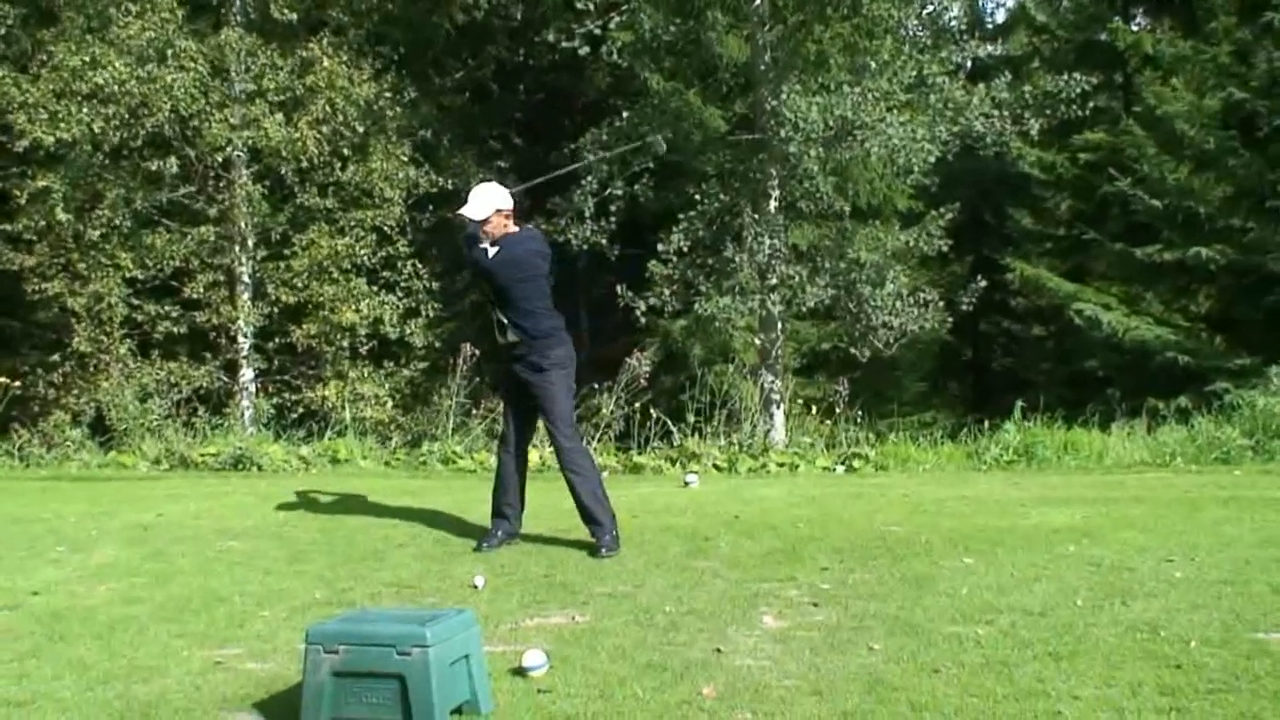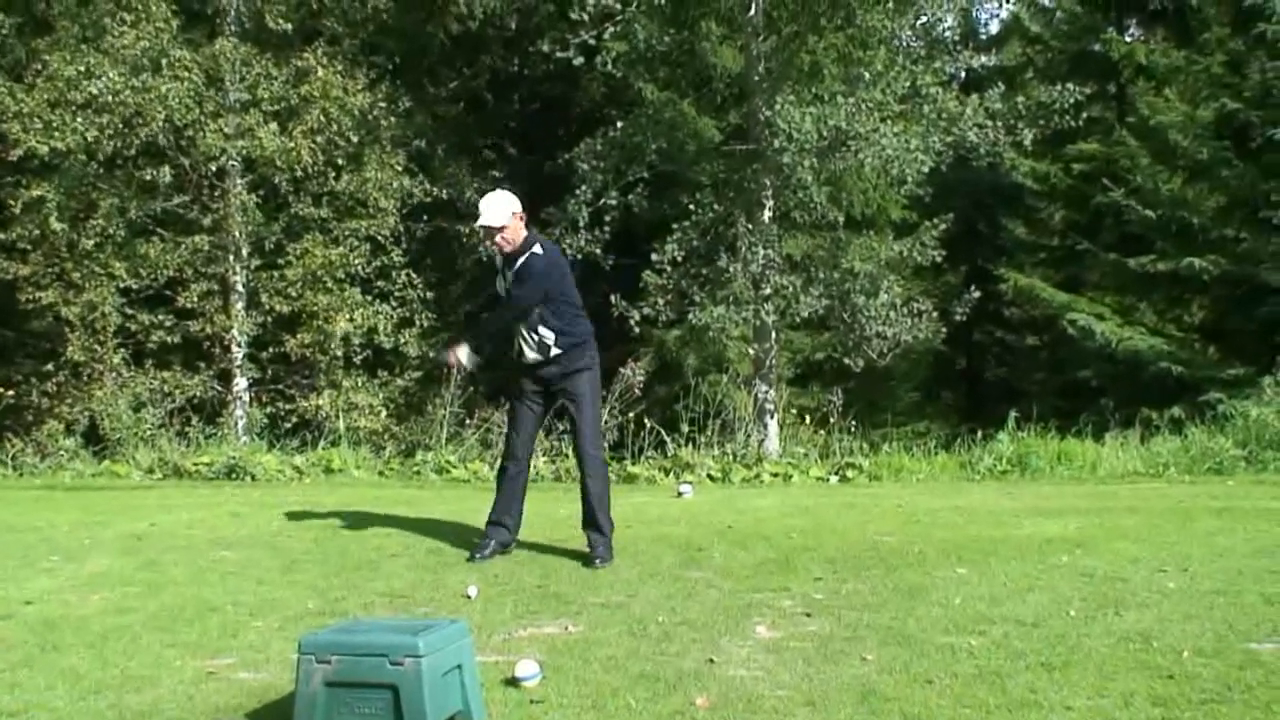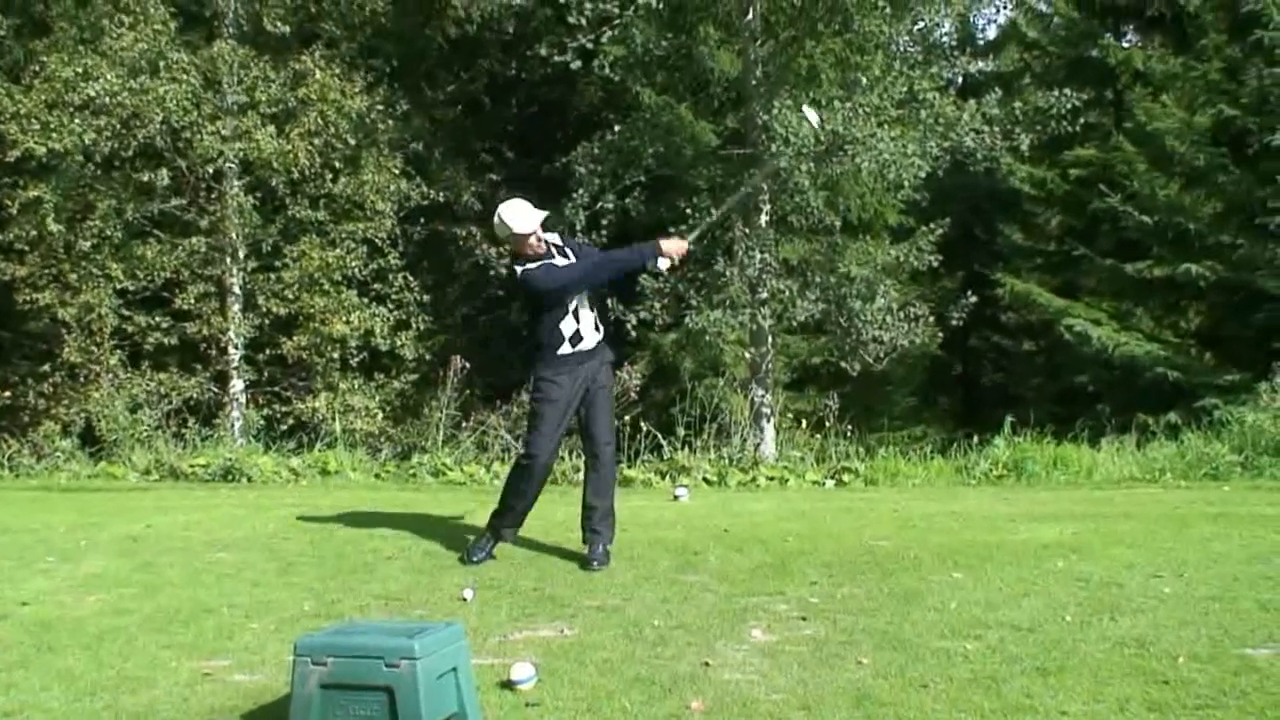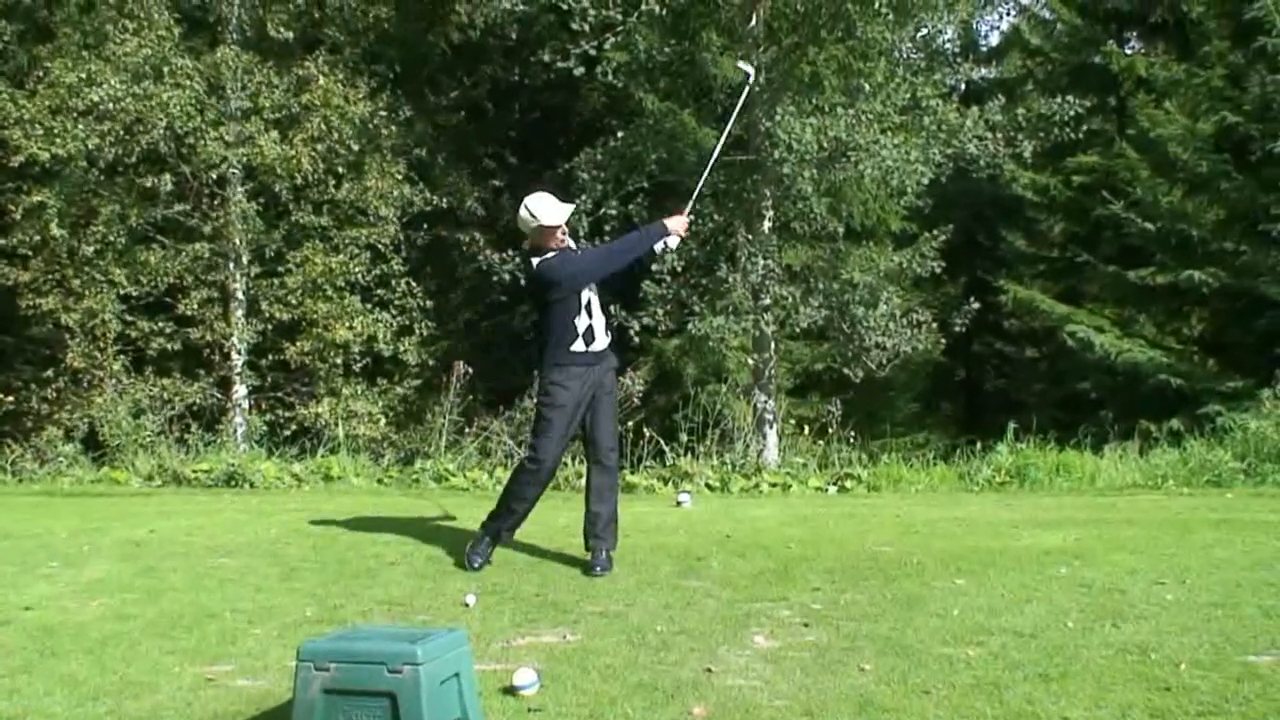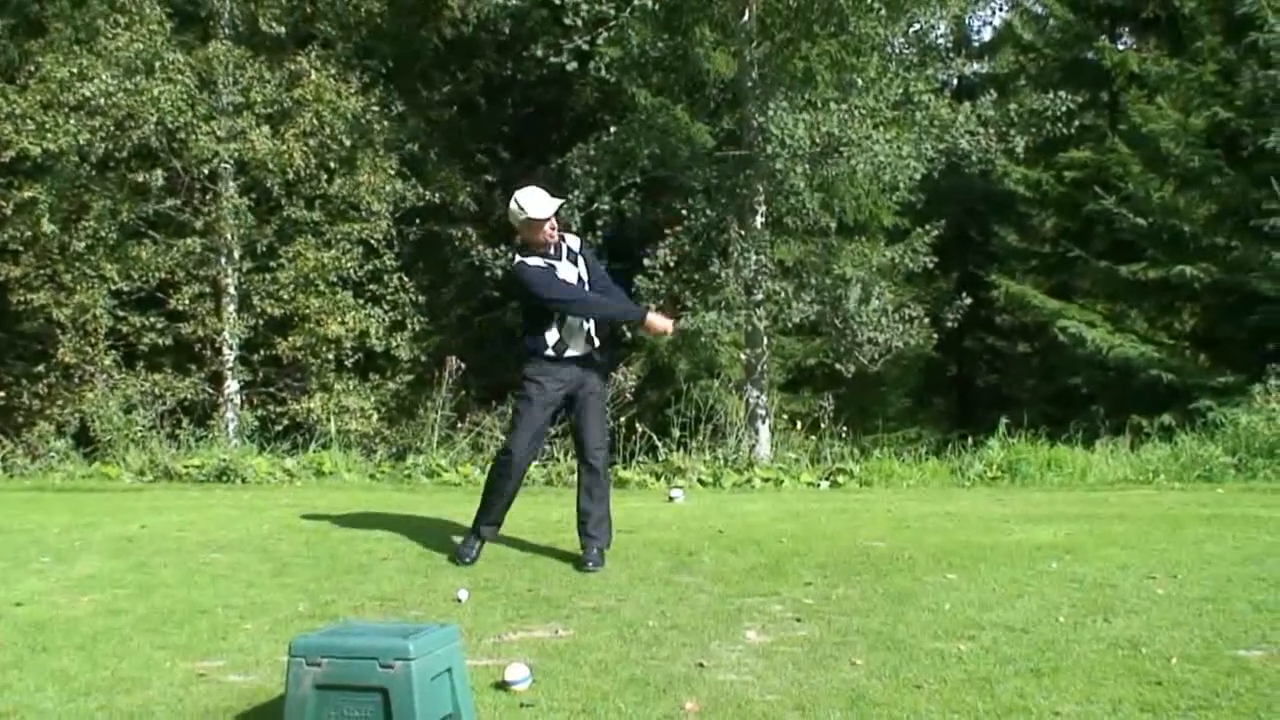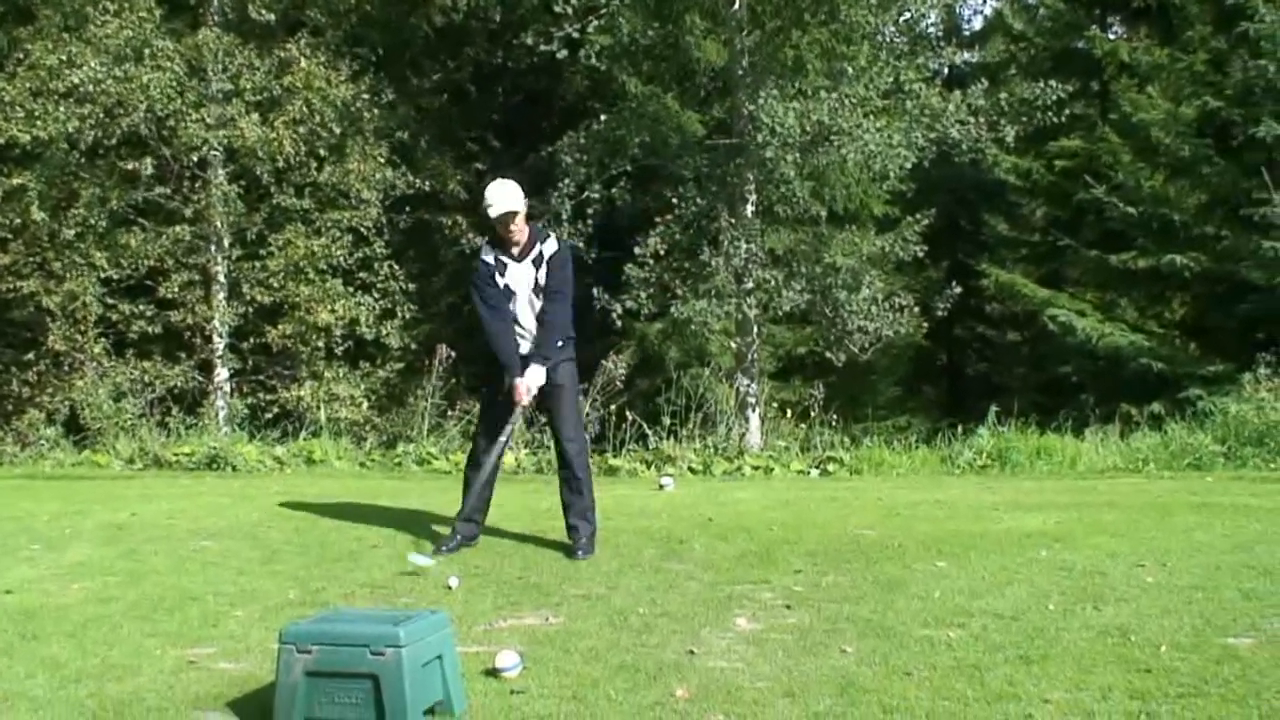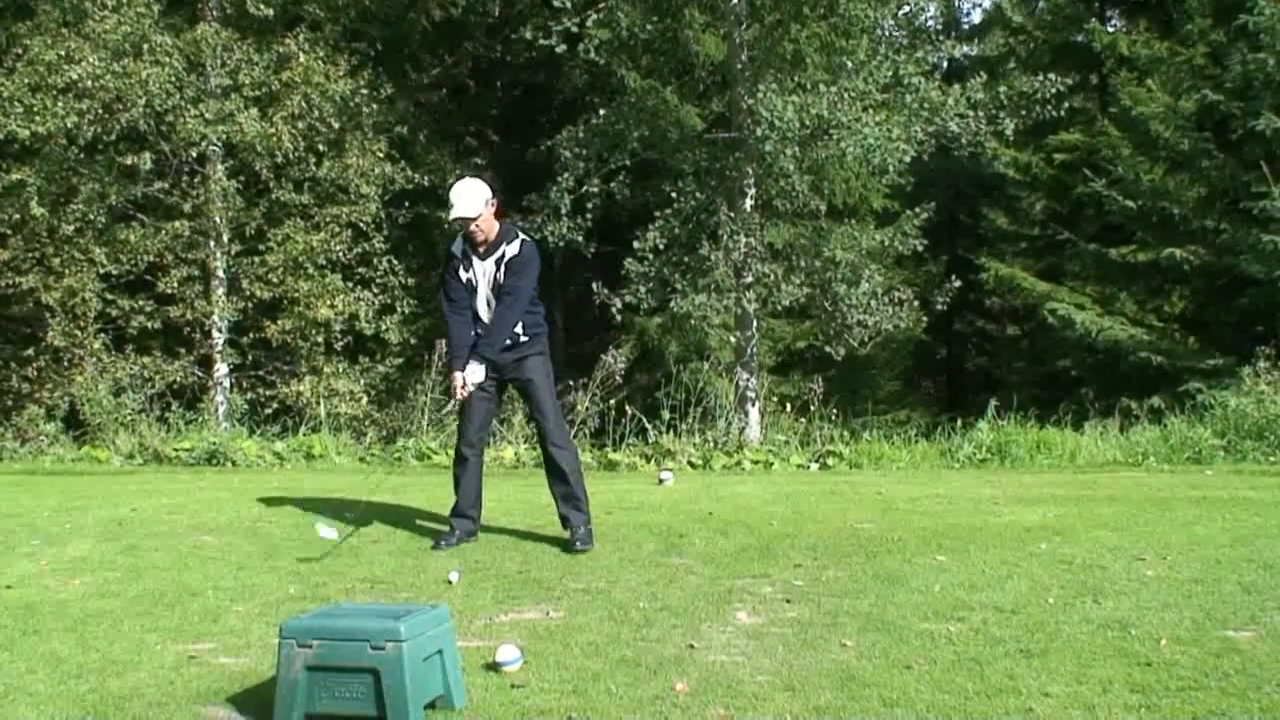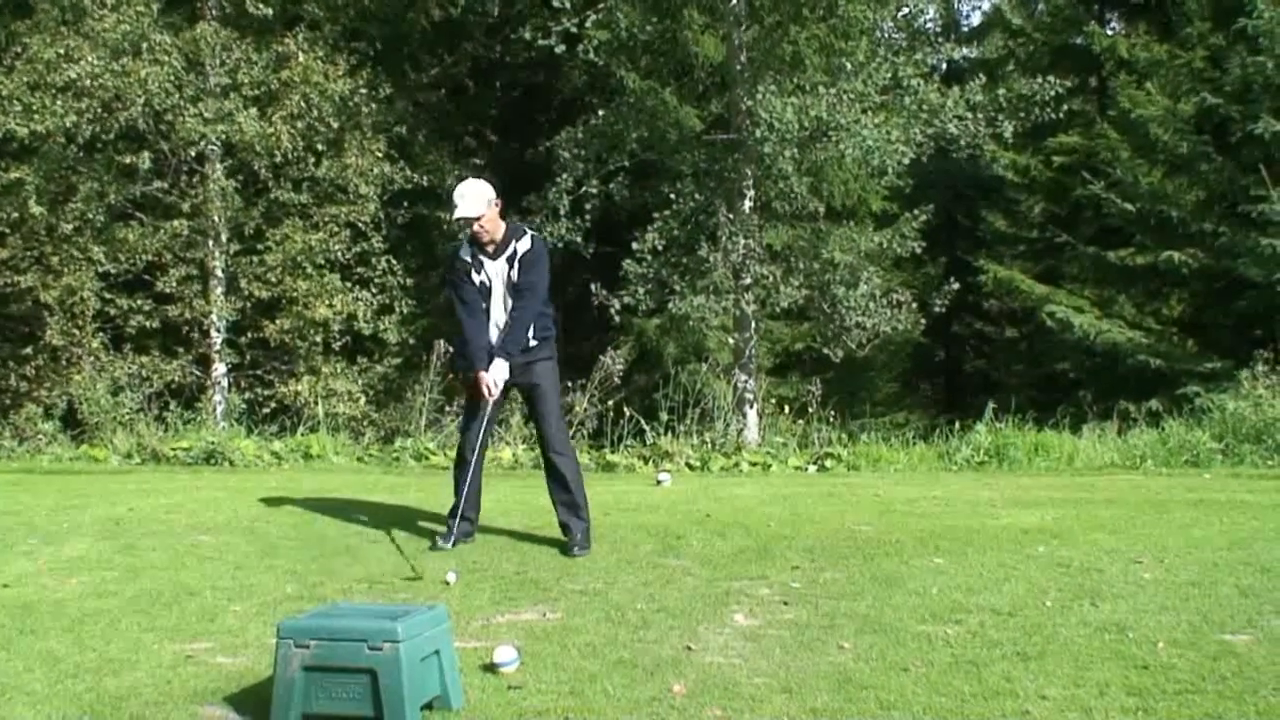
dt=0.3s
person 1, frame 1
left shoulder: (497, 260)
right shoulder: (530, 238)
left elbow: (472, 243)
left wrist: (473, 228)
left hip: (547, 358)
right hip: (522, 358)
left knee: (566, 441)
right knee: (511, 443)
left ankle: (604, 529)
right ankle: (506, 523)
person 1, frame 2
left shoulder: (542, 256)
right shoulder: (509, 266)
right elbow: (504, 318)
left wrist: (470, 347)
right wrist: (475, 346)
left hip: (576, 364)
right hip: (533, 368)
left knee: (589, 450)
right knee: (516, 451)
left ankle: (600, 539)
right ankle: (500, 533)
person 1, frame 3
left shoulder: (558, 243)
right shoulder: (529, 276)
left elbow: (599, 261)
right elbow: (594, 270)
left wrist: (651, 252)
right wrist: (653, 249)
left hip: (595, 359)
right hip: (557, 370)
left knee: (601, 450)
right knee: (538, 453)
left ankle: (598, 539)
right ankle: (497, 531)
person 1, frame 4
left shoulder: (567, 248)
right shoulder: (547, 268)
left elbow: (610, 256)
right elbow: (606, 258)
left wrist: (660, 239)
right wrist: (662, 228)
left hip: (601, 363)
right hip: (564, 372)
left knee: (604, 455)
right knee: (543, 457)
left ankle: (600, 546)
right ankle: (492, 533)
person 1, frame 5
left shoulder: (572, 244)
right shoulder: (526, 269)
left elbow: (604, 287)
right elbow: (580, 302)
left wrist: (638, 314)
right wrist: (642, 317)
left hip: (588, 364)
right hip: (545, 370)
left knee: (595, 453)
right knee: (517, 450)
left ankle: (593, 542)
right ankle: (481, 531)
person 1, frame 6
left shoulder: (552, 250)
right shoulder: (487, 260)
left elbow: (558, 310)
right elbow: (494, 322)
left wrist: (538, 366)
right wrist: (516, 374)
left hip: (554, 357)
right hip: (507, 361)
left knee: (571, 442)
right knee: (485, 442)
left ankle: (582, 529)
right ankle: (468, 525)
person 1, frame 7
left shoulder: (521, 250)
right shoulder: (458, 254)
left elbow: (508, 311)
right elbow: (457, 313)
left wrist: (477, 363)
right wrist: (457, 365)
left hip: (526, 350)
right hip: (480, 356)
left knee: (552, 432)
right knee: (469, 438)
left ankle: (577, 521)
right ankle: (464, 521)
person 1, frame 8
left shoulder: (530, 246)
right shoulder: (464, 259)
left elbow: (527, 308)
right elbow: (469, 316)
left wrist: (504, 361)
right wrist: (480, 368)
left hip: (534, 354)
right hip: (487, 359)
left knee: (554, 439)
right knee: (470, 439)
left ankle: (576, 526)
right ankle: (461, 522)
